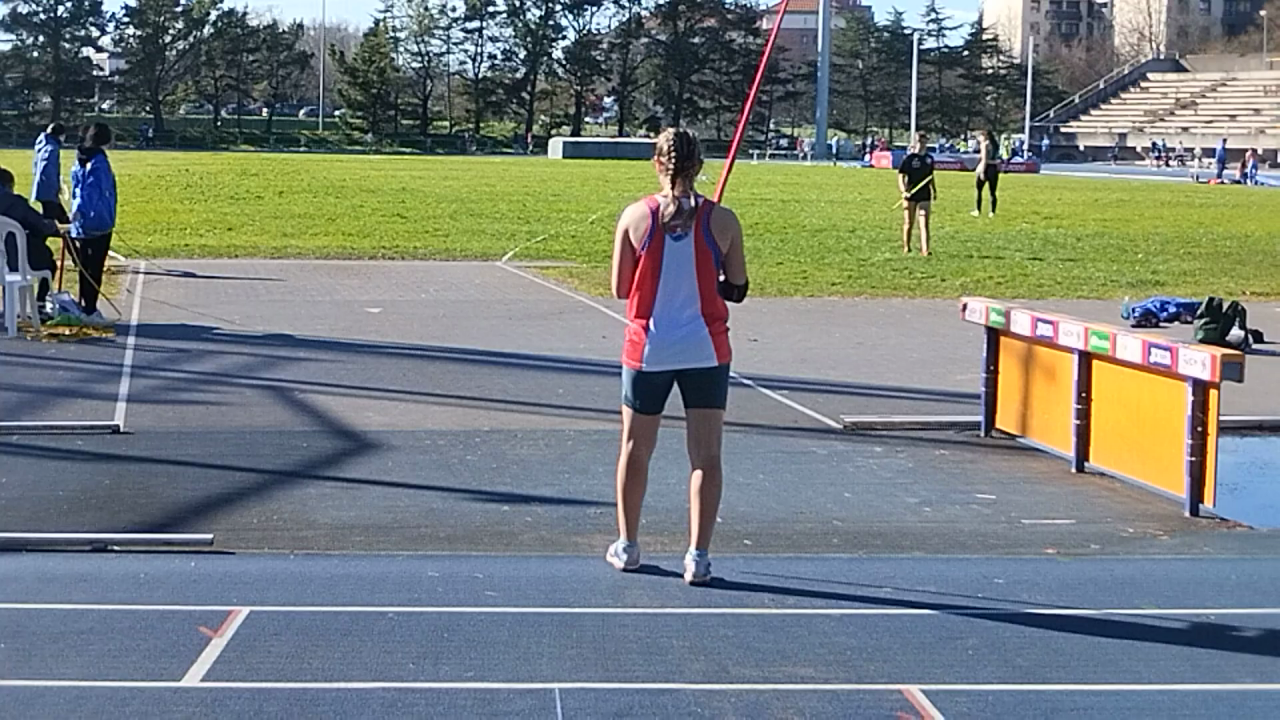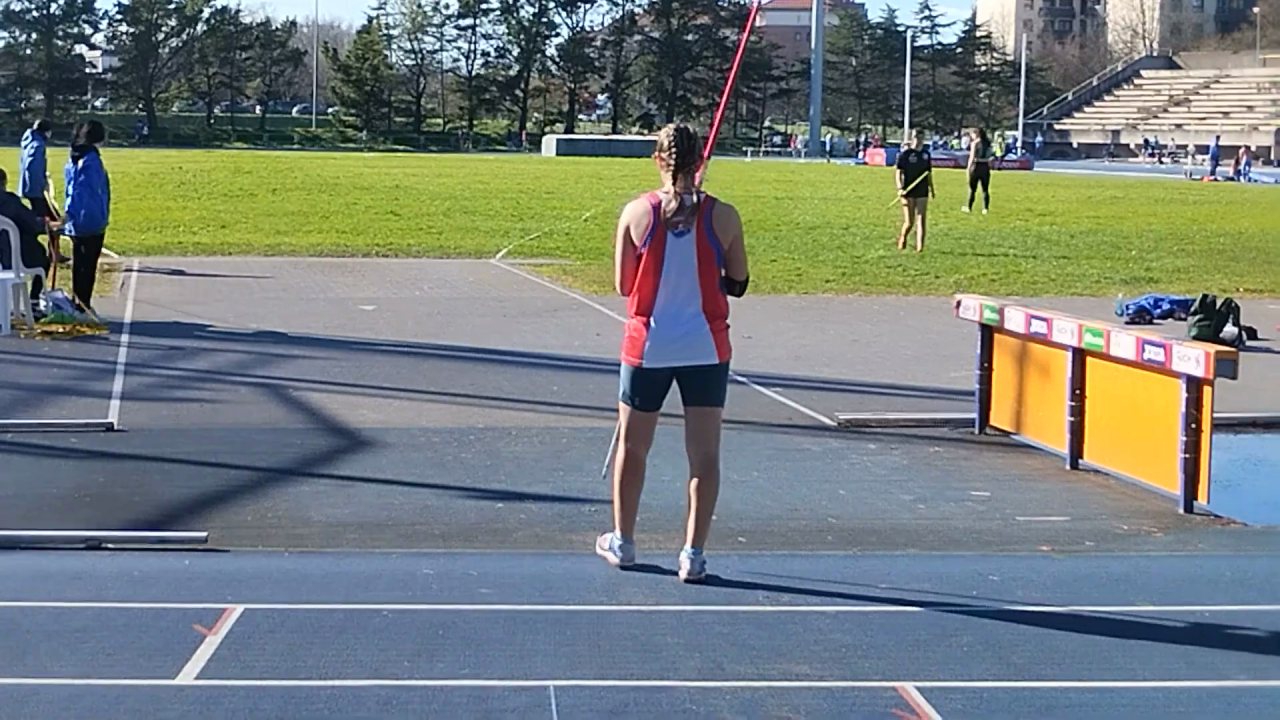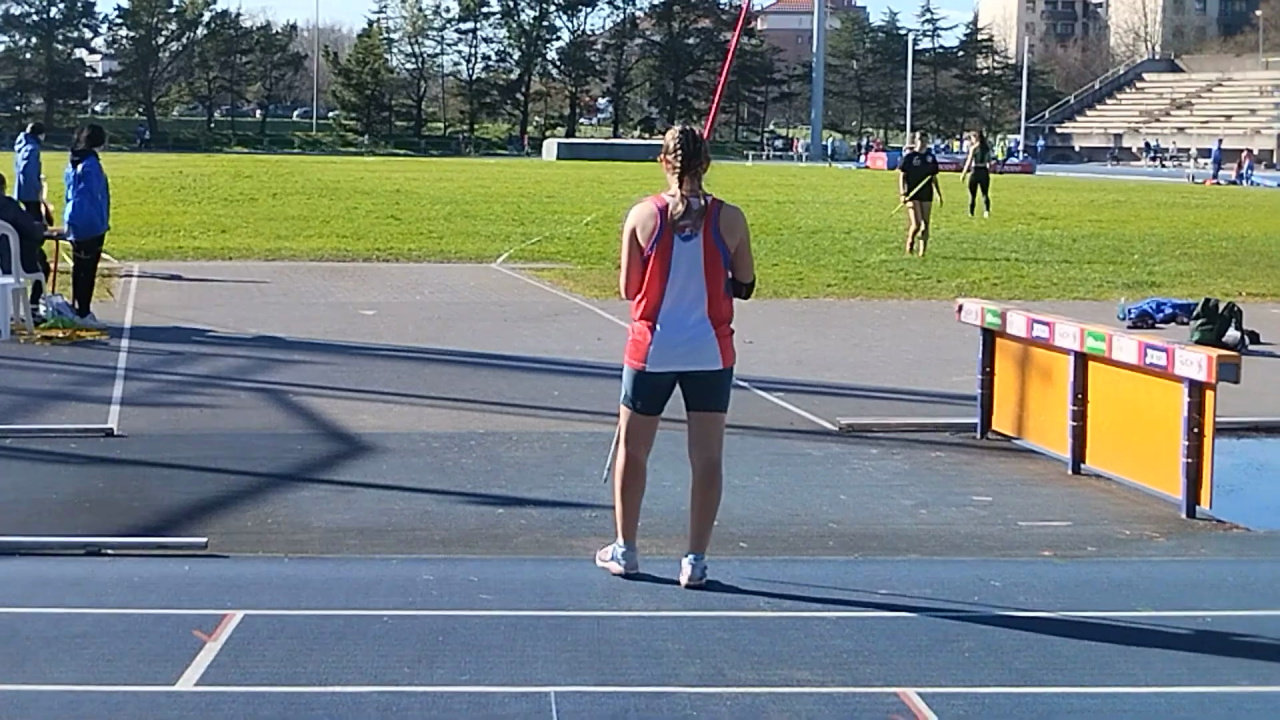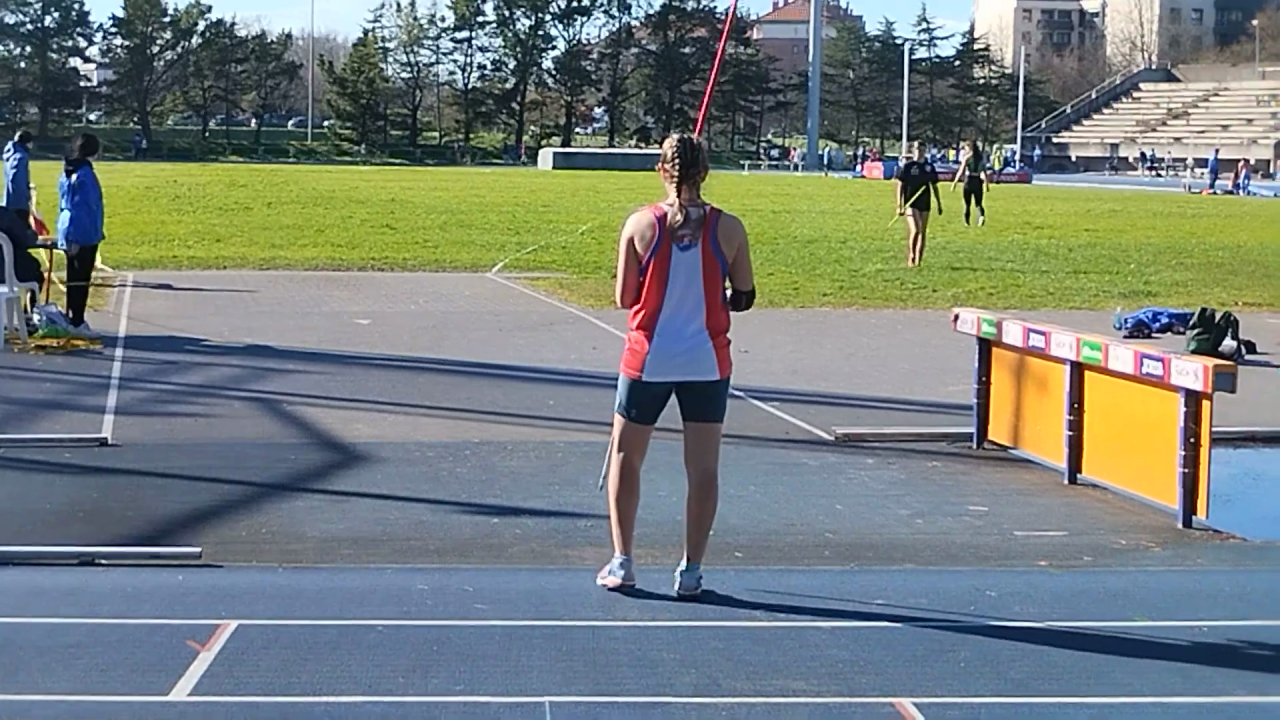
dt=0.1s
person 1, frame 1
left shoulder: (635, 216)
right shoulder: (721, 219)
left elbow: (620, 289)
right elbow: (736, 290)
left hip: (648, 349)
right hip: (705, 350)
left knee: (635, 448)
right knee: (705, 455)
left ankle: (627, 546)
right ankle: (697, 558)
person 1, frame 2
left shoulder: (636, 213)
right shoulder: (723, 216)
left elbow: (624, 285)
right elbow: (738, 284)
left hip: (648, 345)
right hip: (706, 348)
left knee: (632, 446)
right knee: (704, 452)
left ankle: (622, 543)
right ankle: (693, 556)
person 1, frame 3
left shoulder: (643, 215)
right shoulder: (730, 219)
left elbow: (628, 289)
right elbow: (744, 287)
left hip: (651, 350)
right hip: (710, 352)
left knee: (632, 450)
right knee: (707, 458)
left ankle: (625, 551)
right ankle: (693, 562)
person 1, frame 4
left shoulder: (640, 224)
right shoulder: (728, 229)
left elbow: (624, 298)
right elbow: (744, 298)
left hip: (648, 359)
right hip: (707, 362)
left knee: (624, 457)
right knee: (702, 469)
left ankle: (621, 564)
right ankle: (690, 572)
person 2, frame 1
left shoulder: (80, 161)
right shoulder: (99, 163)
right elbow: (91, 190)
right wrist: (81, 211)
left hip: (83, 223)
right hip: (97, 223)
left knee: (87, 267)
right knee: (94, 268)
left ankle: (85, 309)
right ankle: (90, 313)
person 2, frame 2
left shoulder: (74, 158)
right shoulder: (90, 160)
right elbow: (81, 188)
right wrist: (71, 211)
left hip: (77, 221)
right hip: (90, 221)
left knee: (80, 264)
right knee: (88, 265)
left ankle: (79, 306)
right ankle: (83, 308)
person 2, frame 3
left shoulder: (74, 163)
right shoulder: (90, 164)
right elbow: (82, 196)
right wrist: (74, 222)
left hip: (78, 225)
right hip: (89, 226)
left knee: (80, 269)
right knee: (88, 270)
left ankle: (79, 311)
right ankle: (83, 314)
person 2, frame 4
left shoulder: (68, 171)
right shoulder: (85, 174)
right elbow: (79, 207)
right wrist: (75, 237)
left hip: (73, 235)
right hip: (84, 236)
left knee: (74, 278)
right knee: (81, 279)
left ankle: (73, 320)
right ankle: (77, 323)
